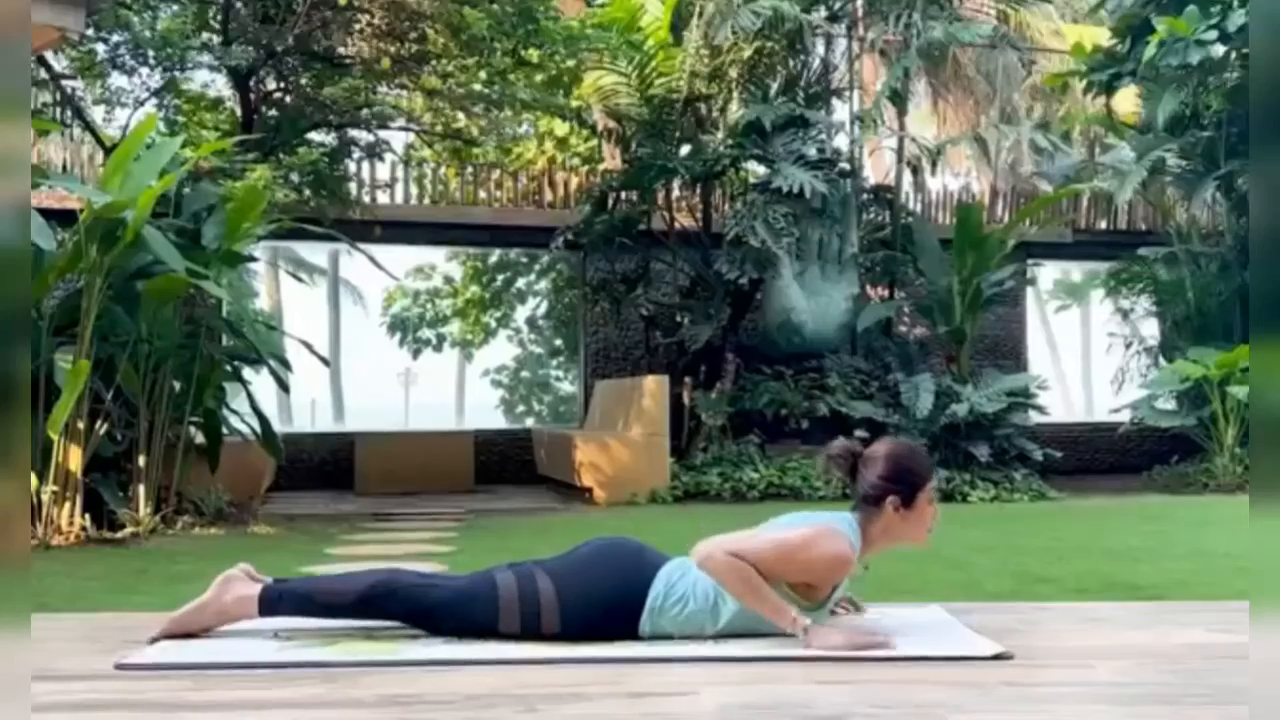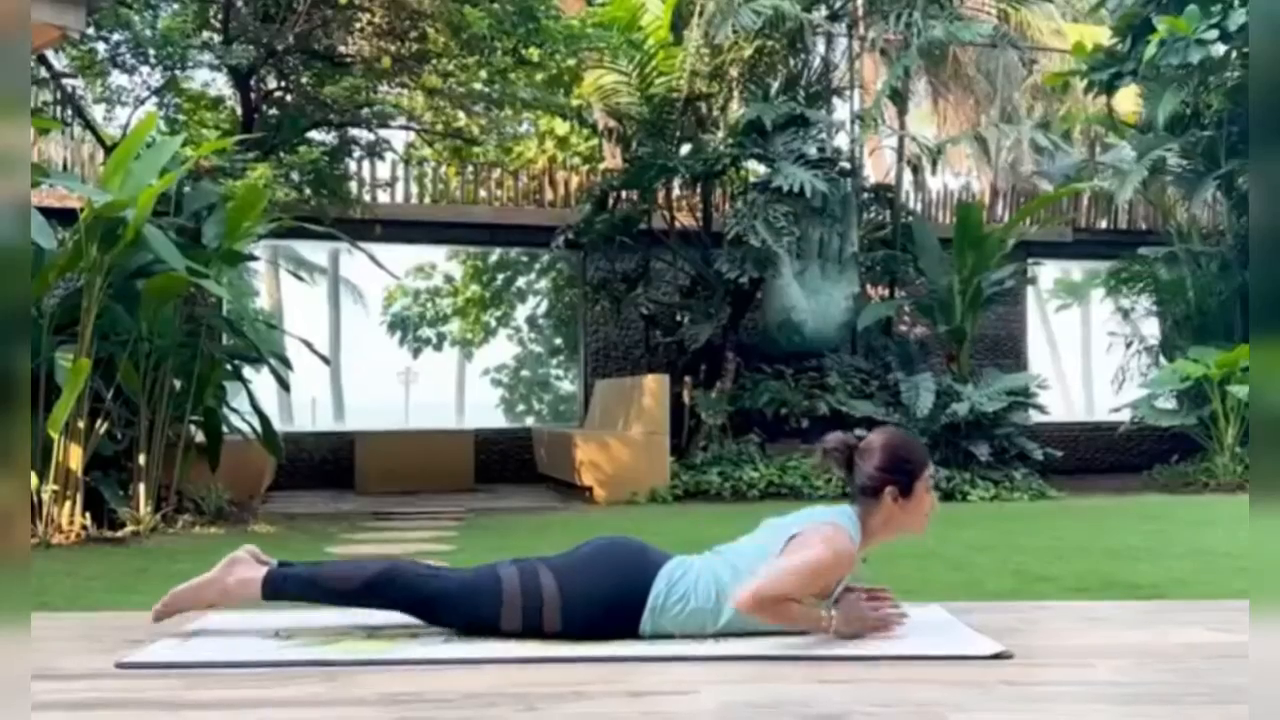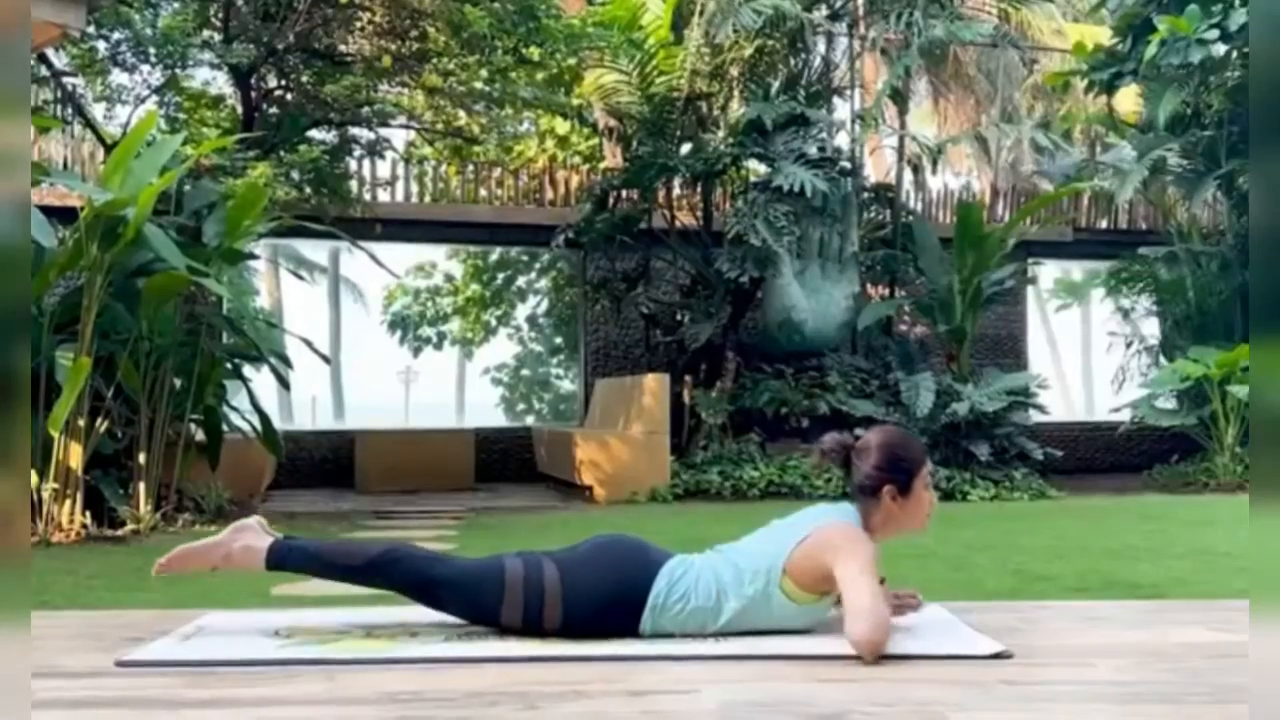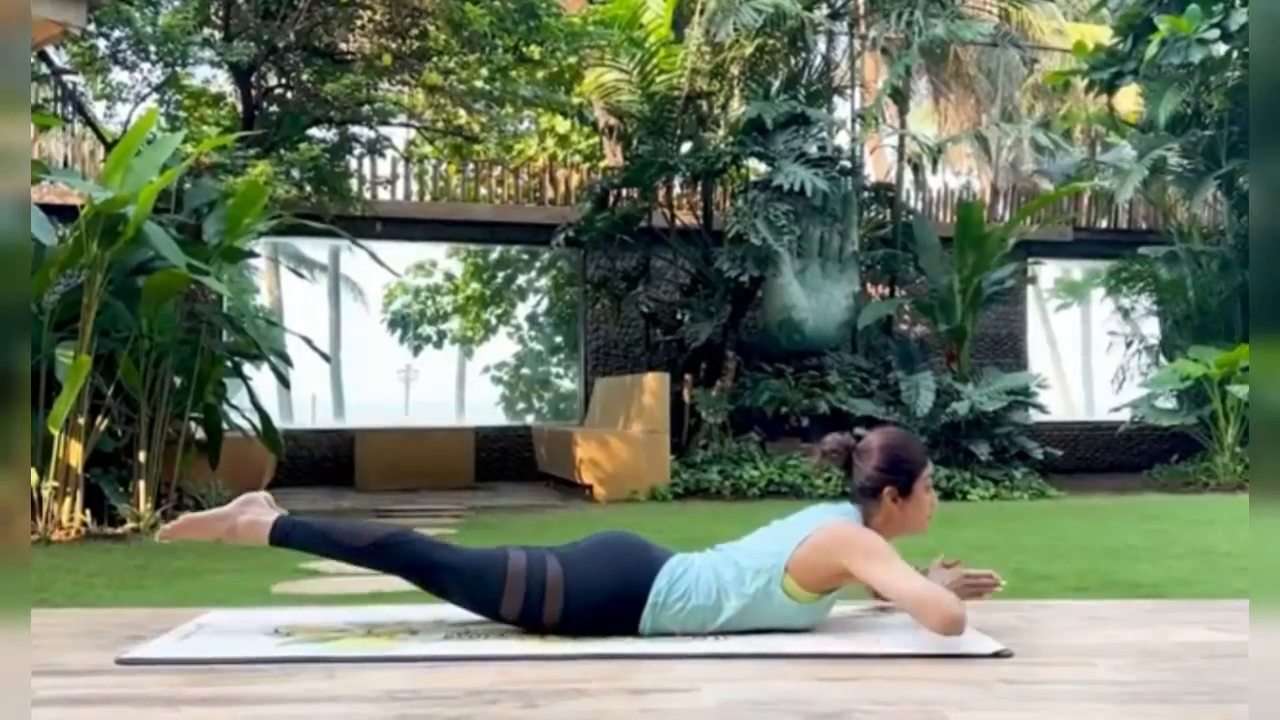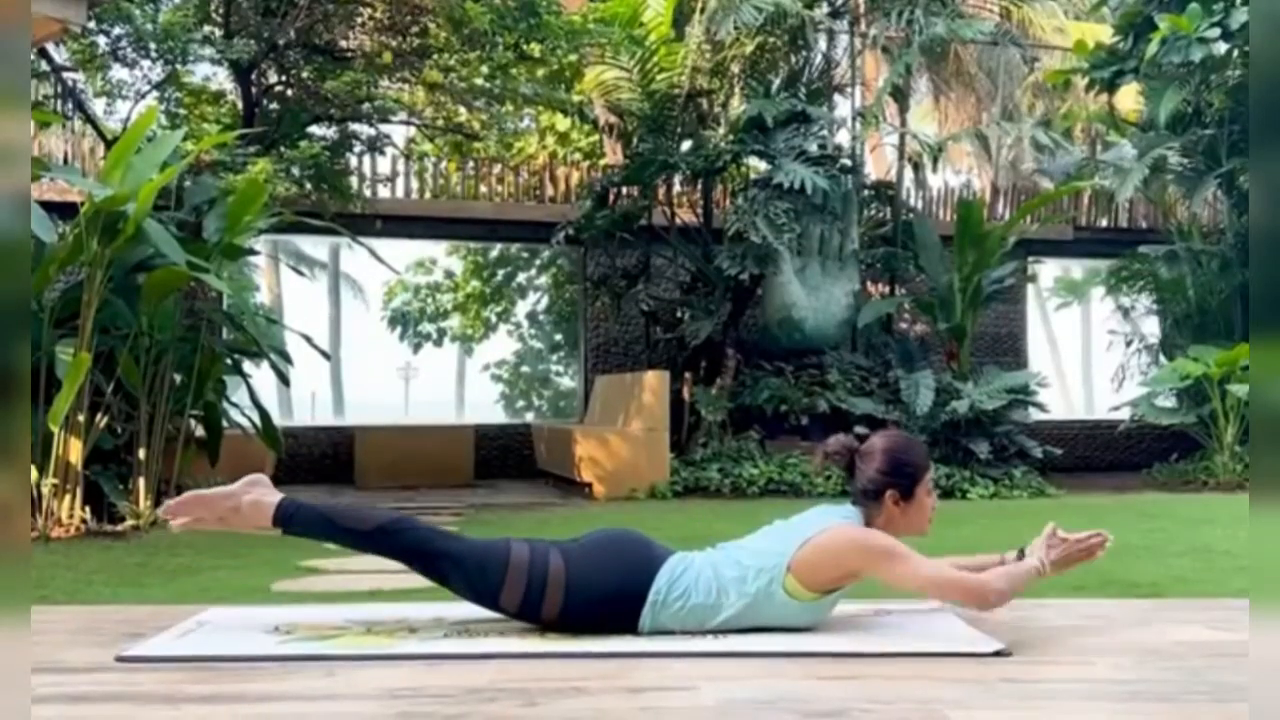
dt=0.3s
person 1, frame 1
left shoulder: (829, 526)
right shoulder: (836, 548)
right elbow: (712, 553)
left wrist: (809, 601)
right wrist: (804, 627)
left hip: (623, 576)
right hip: (616, 599)
left knee: (441, 595)
right knee: (426, 603)
left ankle: (261, 585)
right ankle: (250, 600)
person 1, frame 2
left shoulder: (826, 520)
right shoulder: (840, 544)
right elbow: (746, 600)
left wrist: (833, 597)
right wrist: (833, 623)
left hip: (626, 574)
right hip: (616, 601)
left knee: (446, 590)
right knee: (431, 596)
left ankle: (265, 567)
right ankle: (253, 580)
person 1, frame 3
left shoulder: (832, 517)
right shoulder: (852, 542)
right elbow: (868, 639)
left wrist: (864, 598)
right wrist: (867, 608)
left hip: (628, 573)
right hip: (620, 597)
left knee: (440, 580)
right knee: (433, 581)
left ankle: (262, 542)
right ankle: (254, 550)
person 1, frame 4
left shoulder: (837, 517)
right shoulder: (857, 539)
left elbow: (854, 585)
right elbow: (947, 621)
left wrist: (926, 582)
right wrist: (938, 591)
left hip: (631, 571)
right hip: (621, 598)
left knee: (444, 569)
right knee: (438, 566)
left ankle: (265, 515)
right ankle: (261, 526)
person 1, frame 5
left shoulder: (836, 520)
right shoulder: (854, 542)
left elbow: (934, 569)
right elbow: (977, 594)
left wrist: (1019, 563)
right wrist: (1034, 565)
left hip: (629, 568)
right hip: (616, 592)
left knee: (443, 555)
right knee: (436, 553)
left ankle: (270, 505)
right ankle: (264, 509)
